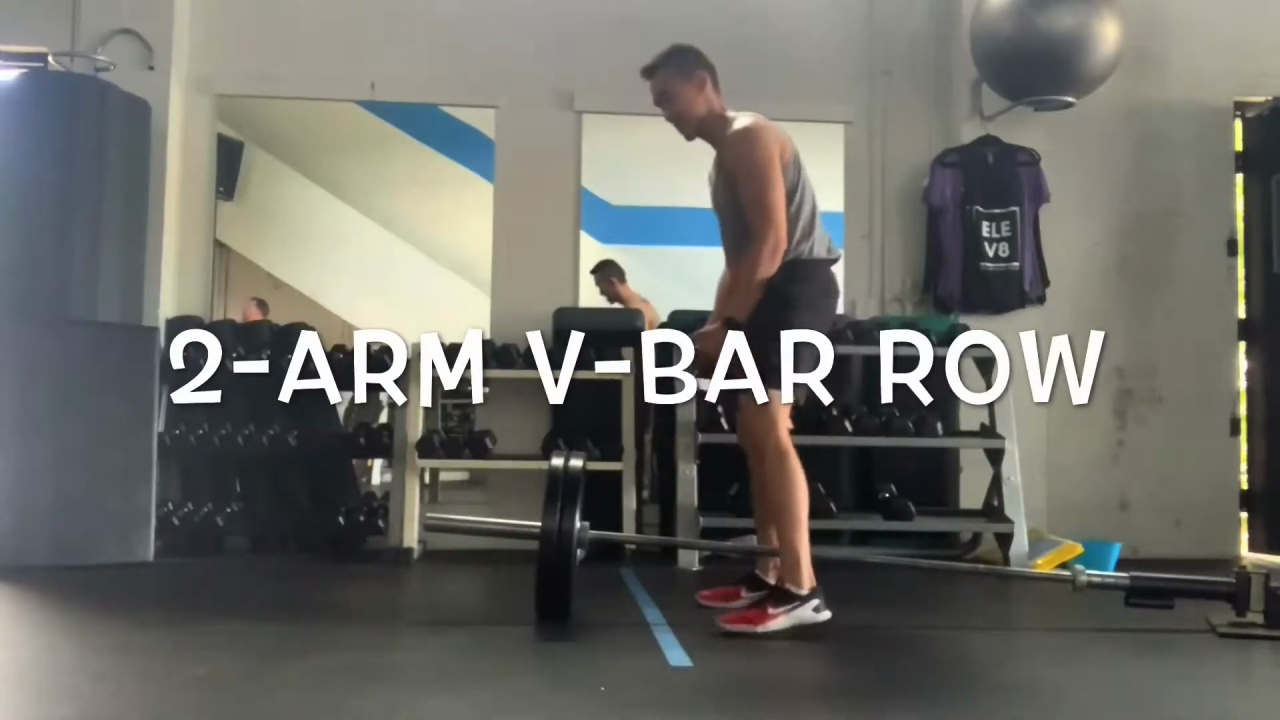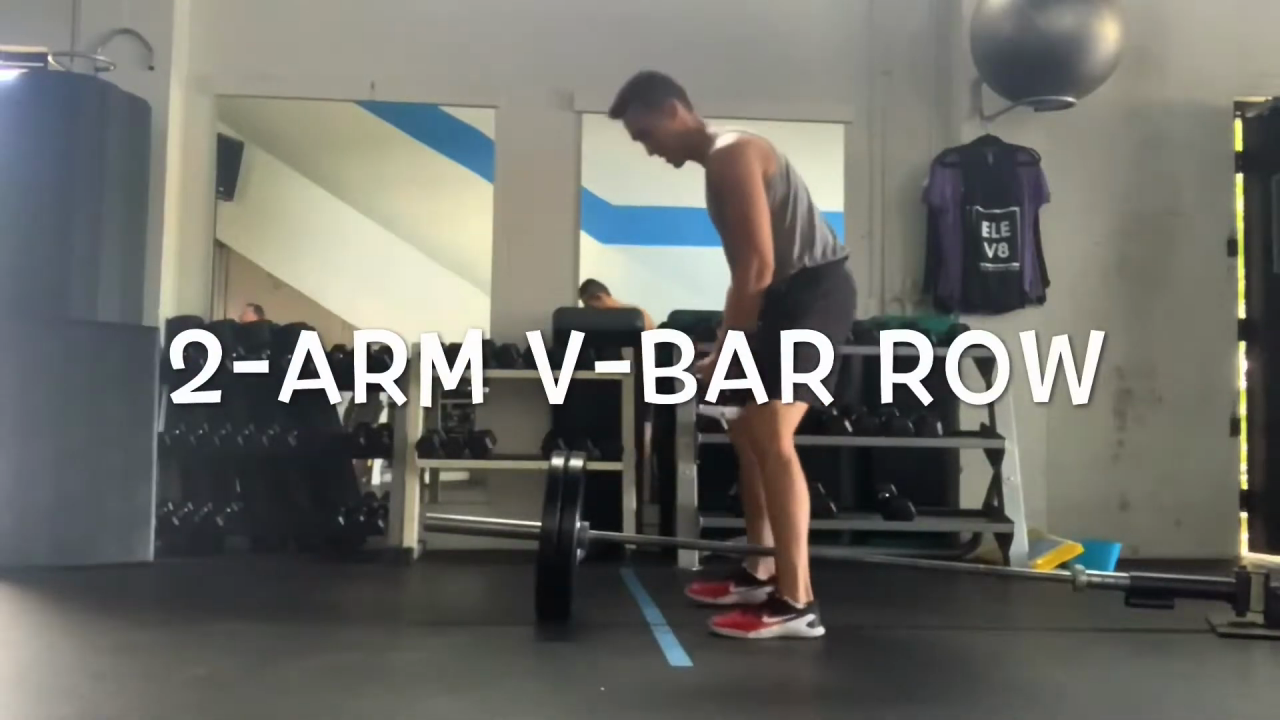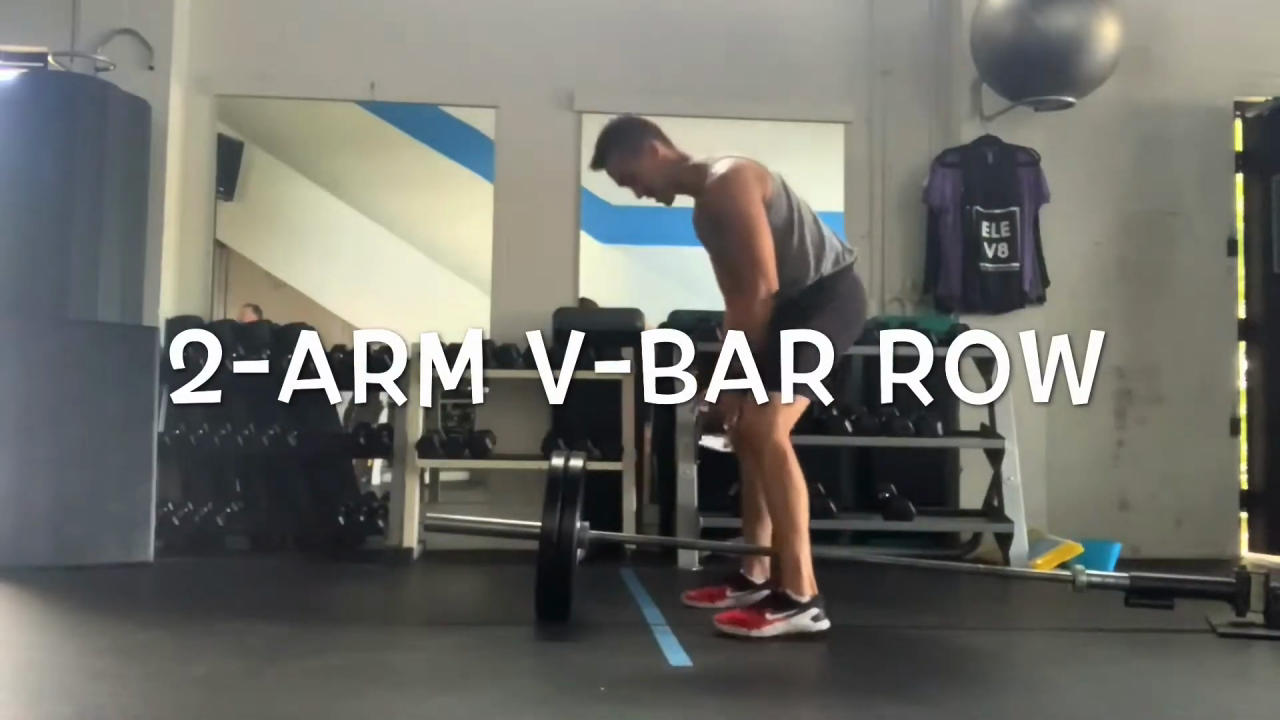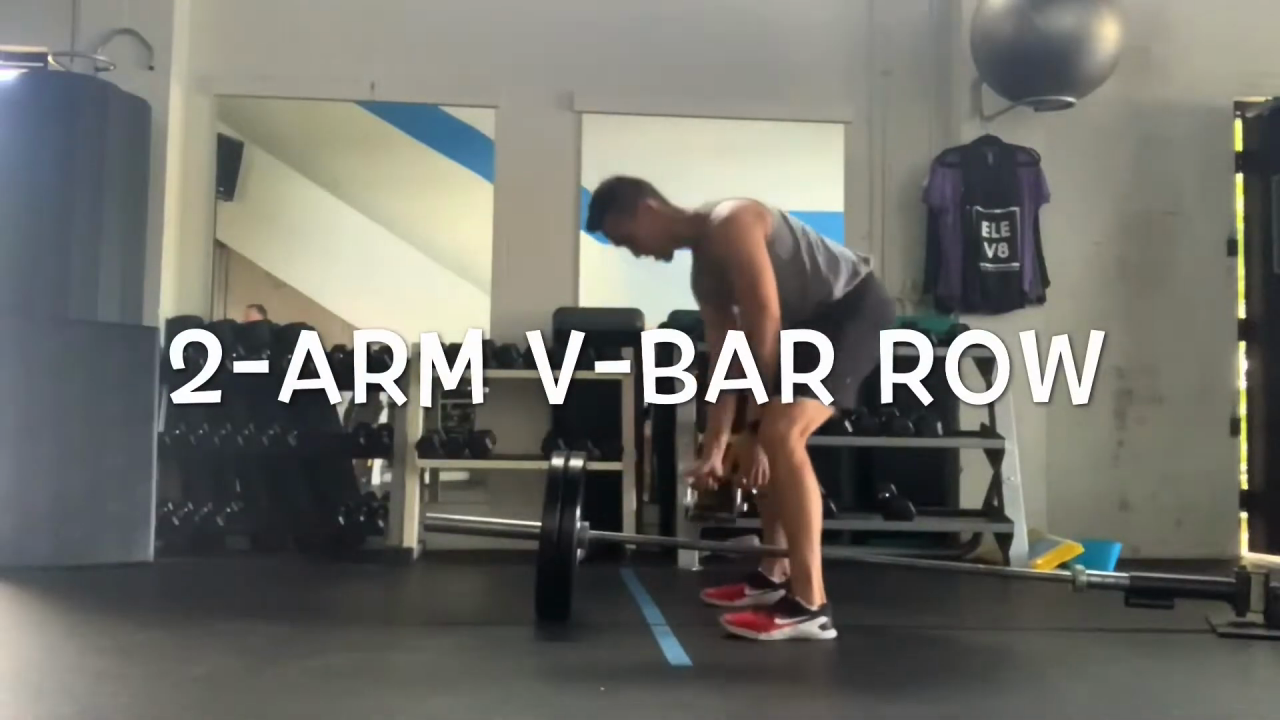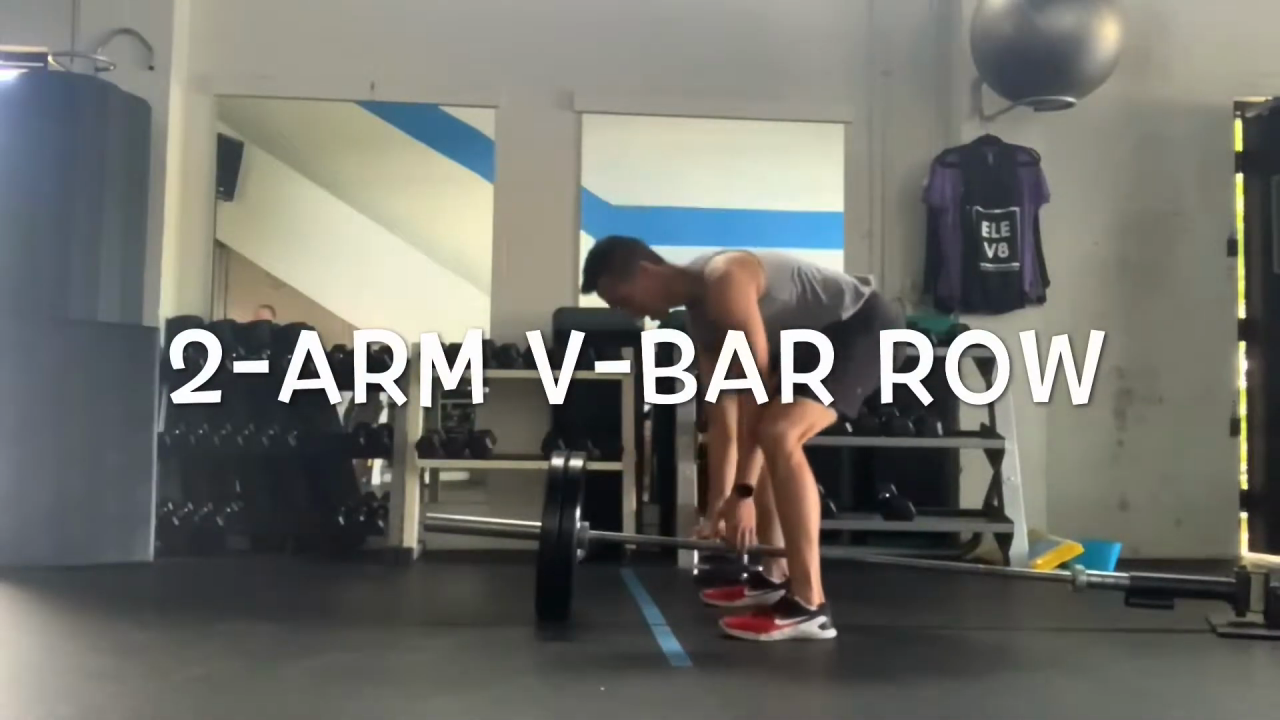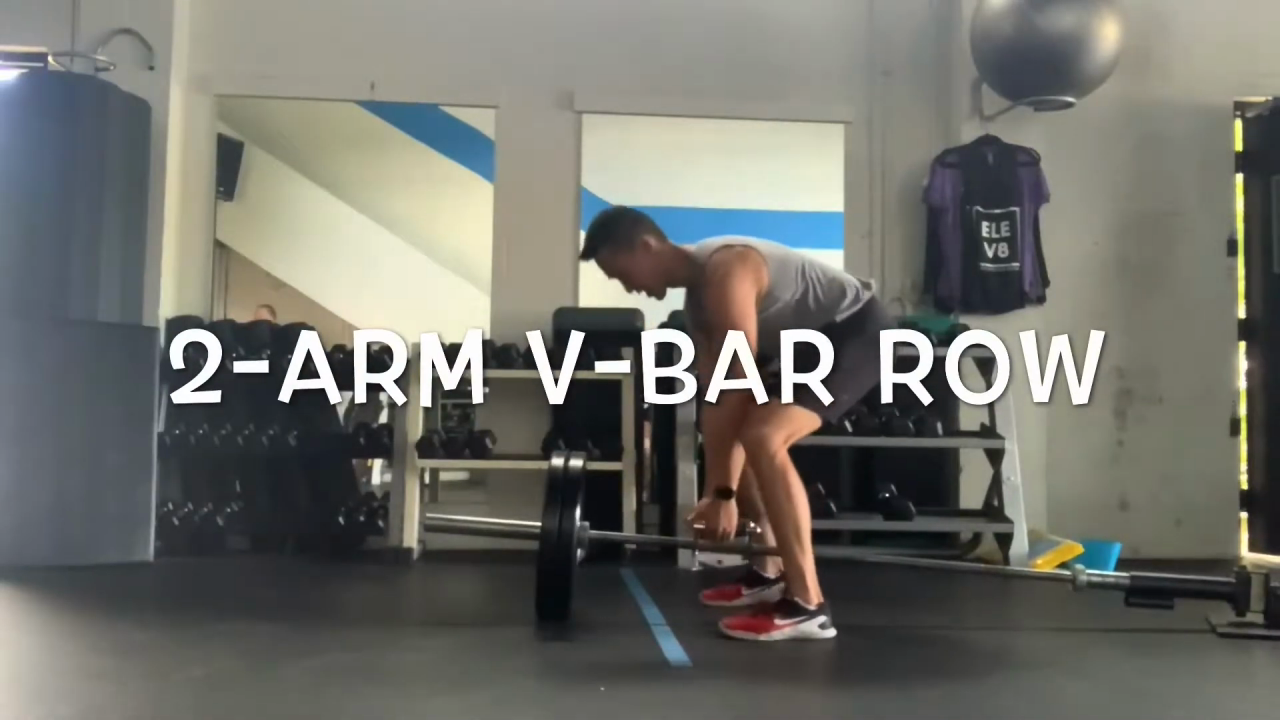
dt=0.3s
person 1, frame 1
left shoulder: (748, 137)
right shoulder: (724, 155)
left elbow: (772, 241)
left wrist: (727, 324)
right wrist: (715, 325)
left hip: (796, 287)
right hip: (771, 295)
left knee: (768, 432)
right knee: (754, 435)
left ankle: (799, 589)
right ankle: (769, 575)
person 1, frame 2
left shoulder: (732, 154)
right shoulder: (717, 169)
left elbow: (759, 265)
right elbow: (746, 272)
left wrist: (725, 352)
right wrist: (725, 350)
left hip: (814, 292)
right hip: (792, 297)
left knee: (771, 436)
right knee: (749, 432)
left ankle: (796, 603)
right ankle: (760, 572)
person 1, frame 3
left shoulder: (728, 180)
right shoulder: (704, 209)
left elbow: (762, 285)
right elbow: (737, 299)
left hip: (826, 297)
right hip: (797, 303)
left knee: (764, 428)
right knee: (748, 430)
left ankle: (800, 597)
right ankle: (755, 575)
person 1, frame 4
left shoulder: (728, 224)
right shoulder: (703, 268)
left elbow: (766, 323)
right elbow: (724, 364)
left wrist: (753, 426)
right wrist: (713, 450)
left hip: (857, 309)
right hip: (820, 320)
left knee: (781, 431)
right knee: (766, 429)
left ankle: (809, 606)
right ankle: (774, 574)
person 1, frame 5
left shoulder: (723, 280)
right shoulder: (699, 318)
left elbow: (754, 386)
right elbow: (724, 415)
left wrist: (742, 493)
right wrist: (716, 511)
left hip: (864, 327)
right hip: (823, 337)
left knee: (779, 434)
right knee: (759, 439)
left ankle: (808, 606)
right ankle: (774, 575)
person 1, frame 6
left shoulder: (723, 272)
right shoulder: (696, 295)
left elbow: (736, 387)
right elbow: (714, 398)
left wrist: (724, 494)
right wrist: (714, 490)
left hip: (855, 329)
right hip: (816, 335)
left knee: (763, 439)
right knee: (739, 432)
left ankle: (806, 605)
right ankle: (771, 572)
